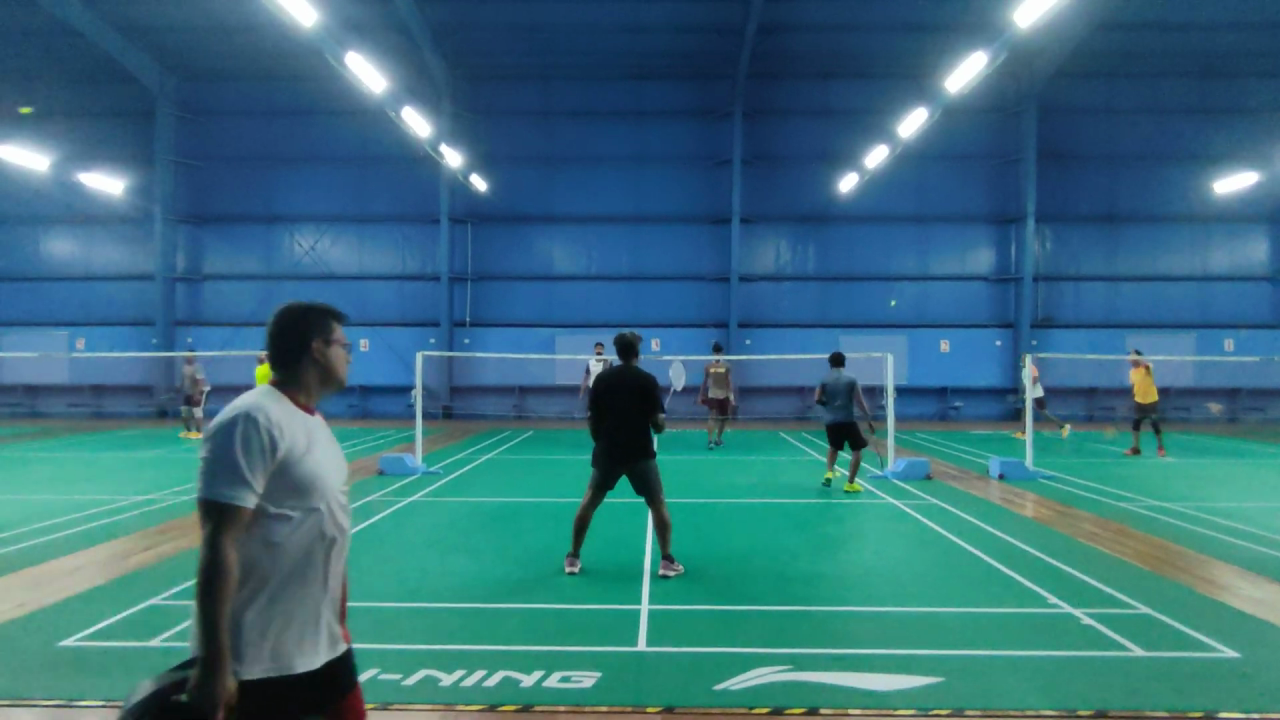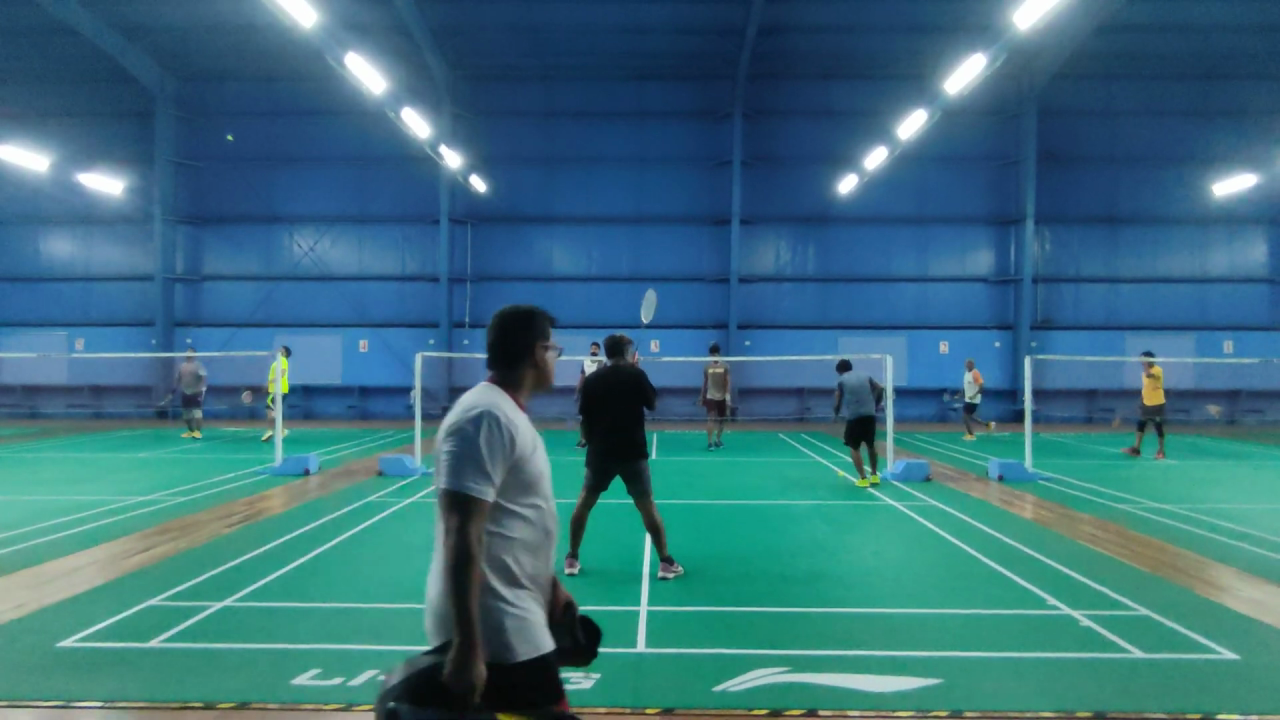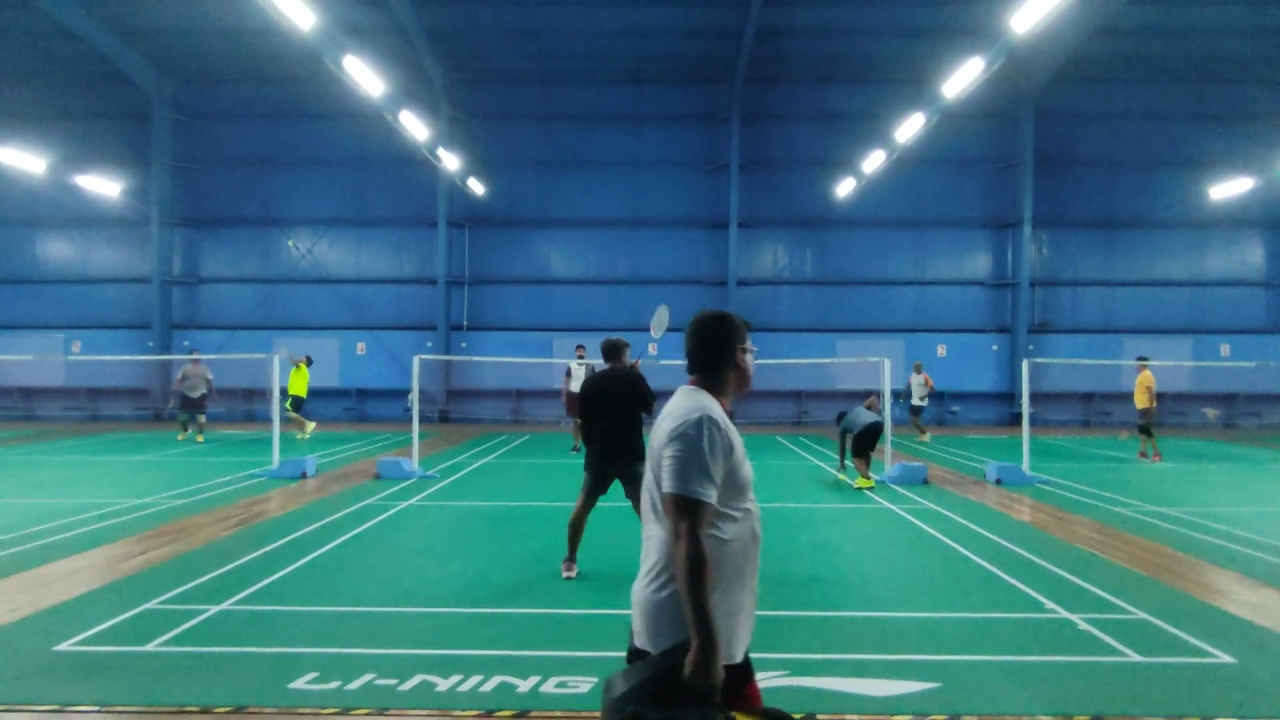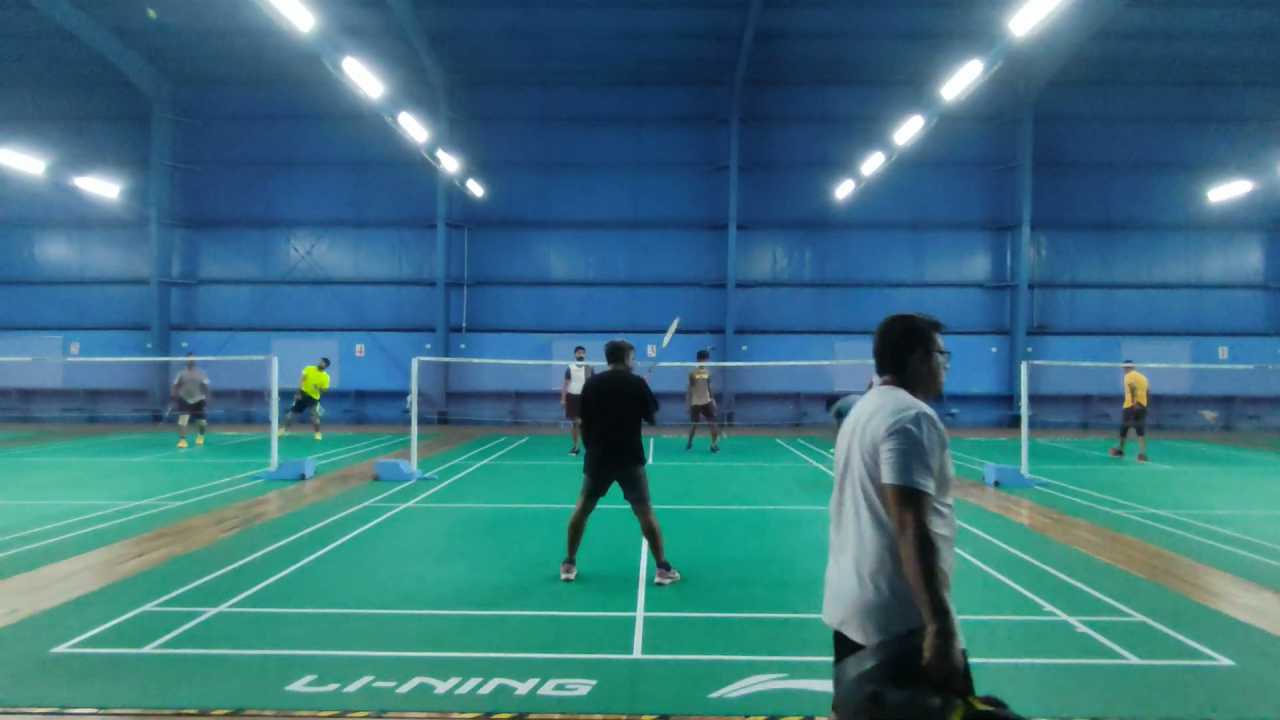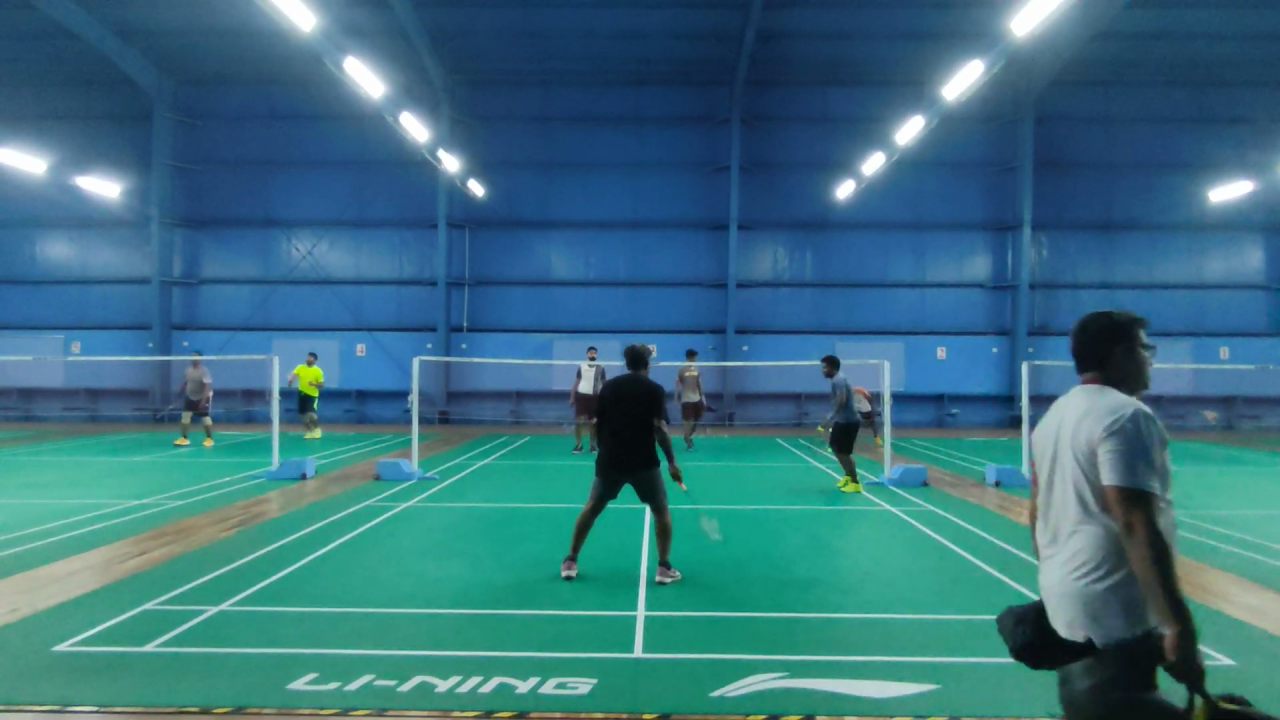
dt=0.5s
person 1, frame 1
left shoulder: (311, 420)
right shoulder: (252, 422)
right elbow: (220, 547)
right wrist: (214, 664)
left hip: (321, 642)
right hip: (258, 656)
person 1, frame 2
left shoulder: (505, 414)
right shoulder: (488, 420)
right elbow: (463, 538)
left wrist: (551, 588)
right wrist: (467, 646)
left hip: (505, 616)
right hip: (497, 626)
person 1, frame 3
left shoulder: (699, 413)
right shoulder: (702, 423)
right elbow: (688, 540)
right wrist: (704, 646)
left hip: (716, 622)
right hip: (688, 628)
left knee: (743, 712)
person 1, frame 4
left shoulder: (864, 411)
right shoulder: (912, 418)
right elbow: (910, 528)
right wrist: (941, 627)
left hip: (851, 602)
right hip: (902, 614)
person 1, frame 5
left shoulder: (1054, 415)
right shoulder: (1127, 417)
left elbow: (1037, 514)
right elbow: (1138, 528)
right wrist: (1179, 626)
left hip: (1065, 596)
right hip: (1112, 608)
person 2, frame 1
left shoulder: (601, 378)
right shoulder: (647, 380)
left elbow: (592, 418)
right elbow: (657, 422)
right wrist: (661, 424)
left hip: (607, 453)
right hip: (639, 454)
left knee: (589, 503)
right knee: (658, 504)
left ankle: (573, 557)
right ankle: (667, 561)
person 2, frame 2
left shoulder: (593, 380)
right shoulder: (636, 375)
left elbow: (584, 419)
right elbow: (652, 404)
left hip: (601, 453)
right hip: (633, 453)
left knee: (584, 504)
right knee: (647, 507)
left ankle: (572, 559)
right ankle: (666, 563)
person 2, frame 3
left shoulder: (589, 382)
right shoulder: (634, 378)
left elbow: (583, 422)
right elbow: (649, 408)
left hip: (598, 455)
right hip: (630, 455)
left knee: (582, 507)
left ankle: (570, 562)
person 2, frame 4
left shoulder: (591, 384)
right shoulder: (637, 383)
left elbow: (583, 422)
right elbow: (651, 419)
left hip: (598, 458)
right hip: (630, 458)
left knee: (582, 508)
right knee: (645, 512)
left ankle: (569, 564)
right ankle: (663, 568)
person 2, frame 5
left shoulder: (609, 387)
right shoulder: (654, 389)
left elbow: (598, 424)
right elbow: (659, 427)
right wrist: (671, 462)
left hip: (610, 461)
right hip: (644, 462)
left knee: (591, 509)
right knee: (662, 511)
left ankle: (570, 562)
right ankle: (664, 567)
